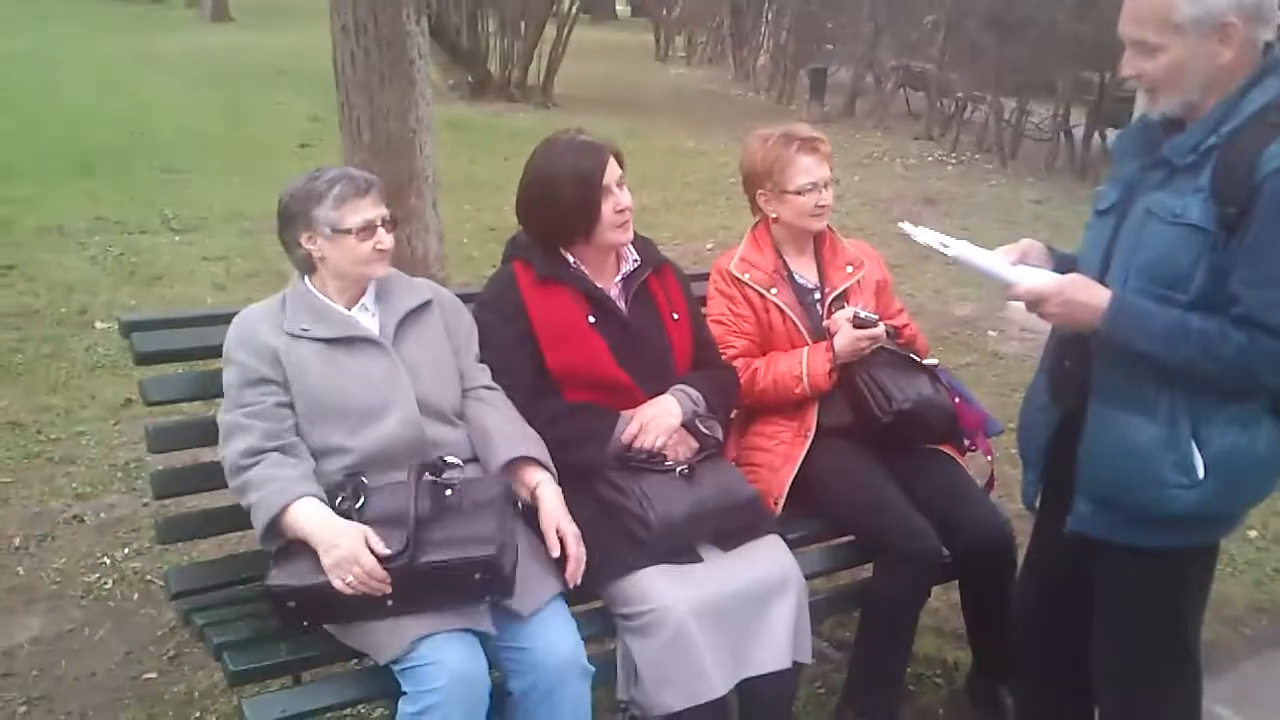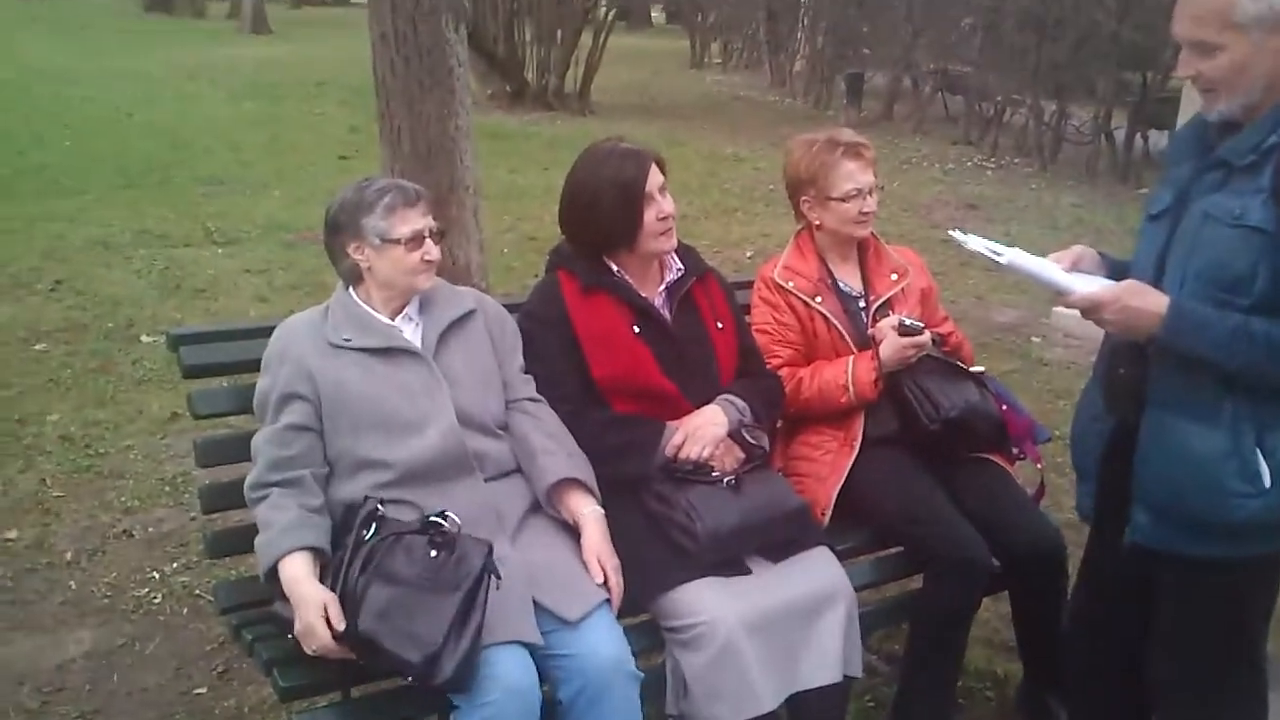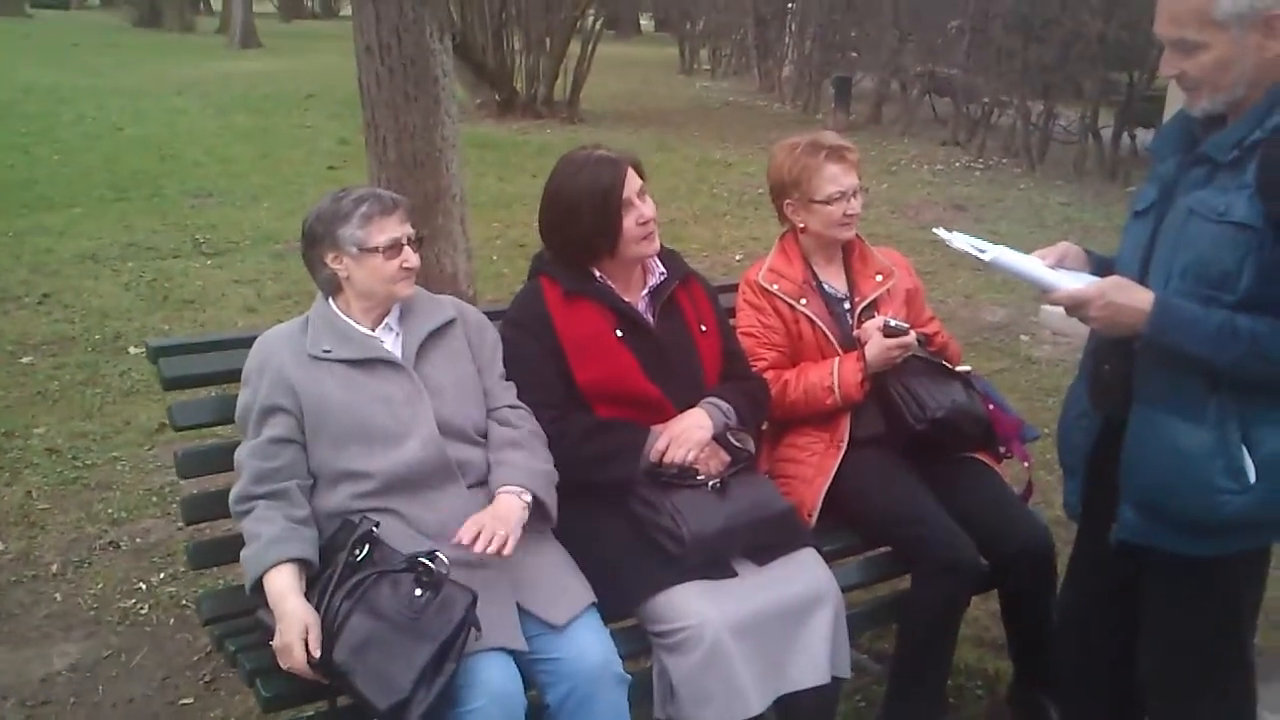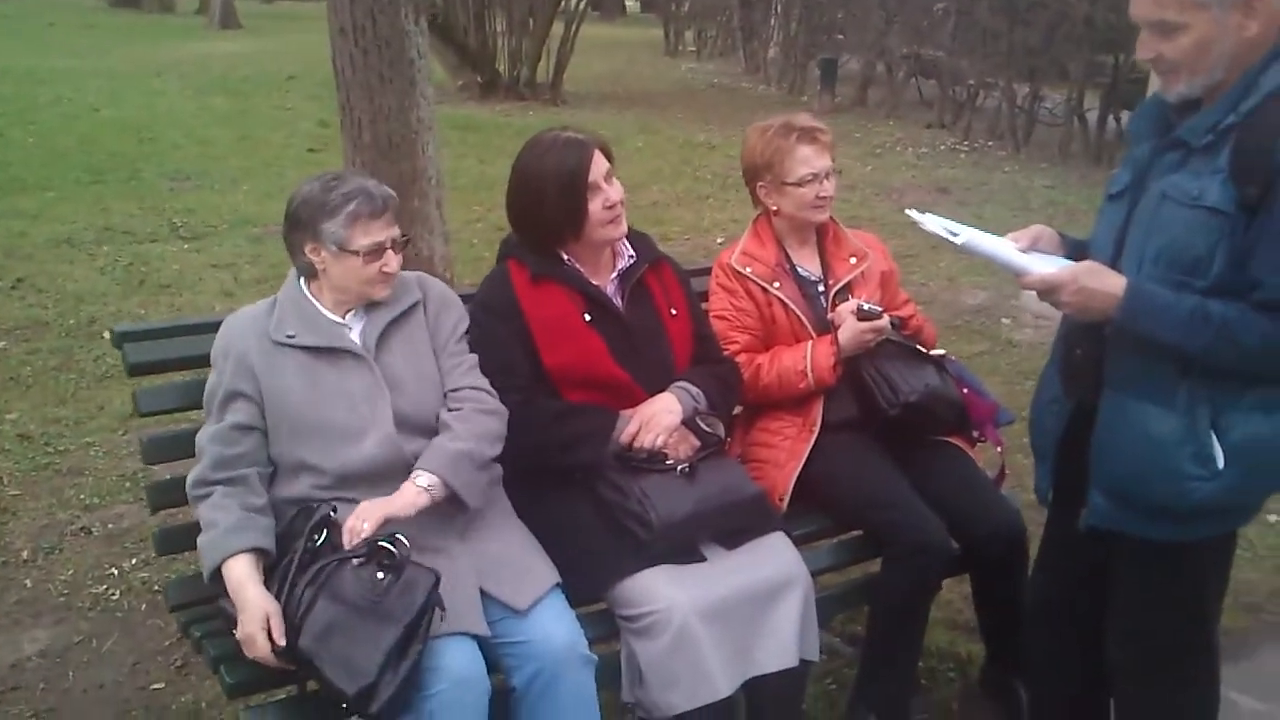
dt=0.7s
person 1, frame 1
right shoulder: (1155, 136)
left wrist: (1110, 313)
right wrist: (1057, 265)
left hip: (1163, 477)
right hip: (1084, 448)
right knee: (1044, 641)
person 1, frame 2
right shoulder: (1203, 139)
left wrist: (1169, 322)
right wrist: (1108, 270)
left hip: (1219, 486)
right hip: (1135, 457)
right knee: (1097, 655)
person 1, frame 3
right shoulder: (1187, 136)
left wrist: (1154, 316)
right wrist: (1094, 266)
left hip: (1209, 484)
right hip: (1123, 454)
right knee: (1088, 653)
person 1, frame 4
right shoulder: (1170, 117)
left wrist: (1128, 302)
right wrist: (1068, 249)
left hip: (1177, 465)
right hip: (1094, 437)
right knee: (1058, 629)
person 2, frame 1
left shoulder: (861, 260)
right shoulder: (735, 277)
left elbow: (910, 341)
right elbow: (737, 380)
left wrist: (877, 340)
right wrist: (829, 354)
right hip: (801, 436)
left knee: (989, 534)
right knee: (914, 546)
person 2, frame 2
left shoulder: (905, 266)
right shoulder: (780, 285)
left elbow: (954, 349)
right elbow: (782, 389)
left wrist: (922, 347)
right wrist: (875, 364)
right hip: (847, 446)
left knee: (1039, 544)
right knee: (962, 555)
person 2, frame 3
left shoulder: (891, 267)
right shoulder: (764, 288)
left elbow: (940, 348)
right elbow: (768, 393)
left wrist: (907, 350)
right wrist: (860, 365)
right hip: (833, 447)
left knee: (1028, 542)
right knee: (951, 557)
person 2, frame 4
left shoulder: (866, 250)
right shoulder: (738, 271)
left elbow: (916, 331)
right elbow: (741, 376)
left wrist: (883, 334)
right wrist: (835, 348)
right hip: (807, 431)
left knee: (1000, 526)
right knee: (921, 539)
left ankle: (1010, 670)
person 3, frame 1
left shoulder: (658, 273)
right shoulder: (511, 295)
left elbow: (719, 375)
right elbow: (518, 416)
left wrist: (679, 402)
right wrist: (624, 430)
left hip: (680, 469)
right hip: (585, 482)
left knee: (777, 575)
right knee: (671, 605)
person 3, frame 2
left shoulder: (701, 281)
right shoulder: (556, 305)
left elbow: (764, 383)
right elbow: (564, 428)
left wrist: (724, 411)
right wrist: (670, 440)
right hip: (631, 492)
left knee: (826, 586)
right knee: (717, 617)
person 3, frame 3
left shoulder: (684, 285)
right shoulder: (538, 312)
left elbow: (749, 386)
right elbow: (546, 436)
left wrist: (709, 416)
right wrist: (654, 444)
left hip: (710, 483)
right hip: (611, 499)
left knee: (814, 588)
right knee: (704, 620)
person 3, frame 4
left shoulder: (655, 269)
right shoulder: (506, 297)
left elbow: (721, 370)
right elbow: (516, 424)
left wrist: (680, 398)
right wrist: (623, 427)
left hip: (681, 468)
right hip: (579, 485)
left knee: (781, 572)
right knee: (670, 605)
person 4, frame 1
left shoulder: (434, 304)
right shoulder: (260, 333)
left elbow: (482, 402)
right elbow: (261, 457)
left wrist: (541, 487)
right wrist: (325, 529)
right hip: (358, 543)
left knee: (559, 657)
right knee: (452, 673)
person 4, frame 2
left shoulder: (479, 314)
right shoulder: (300, 345)
left elbow: (528, 416)
right elbow: (287, 483)
left wrist: (587, 514)
right wrist: (302, 584)
left hip: (519, 523)
left knee: (605, 660)
person 4, frame 3
left shoulder: (458, 322)
right shoulder: (281, 357)
left elbow: (511, 422)
right elbow: (271, 494)
left wrist: (513, 502)
right wrist: (287, 599)
left hip: (501, 531)
left knee: (593, 667)
person 4, frame 4
left shoulder: (429, 300)
right shoulder: (250, 339)
left elbow: (480, 411)
right elbow: (228, 479)
left wrist: (413, 493)
right wrist: (247, 588)
left hip: (463, 515)
right hip: (356, 543)
left knee: (558, 647)
right knee: (453, 674)
